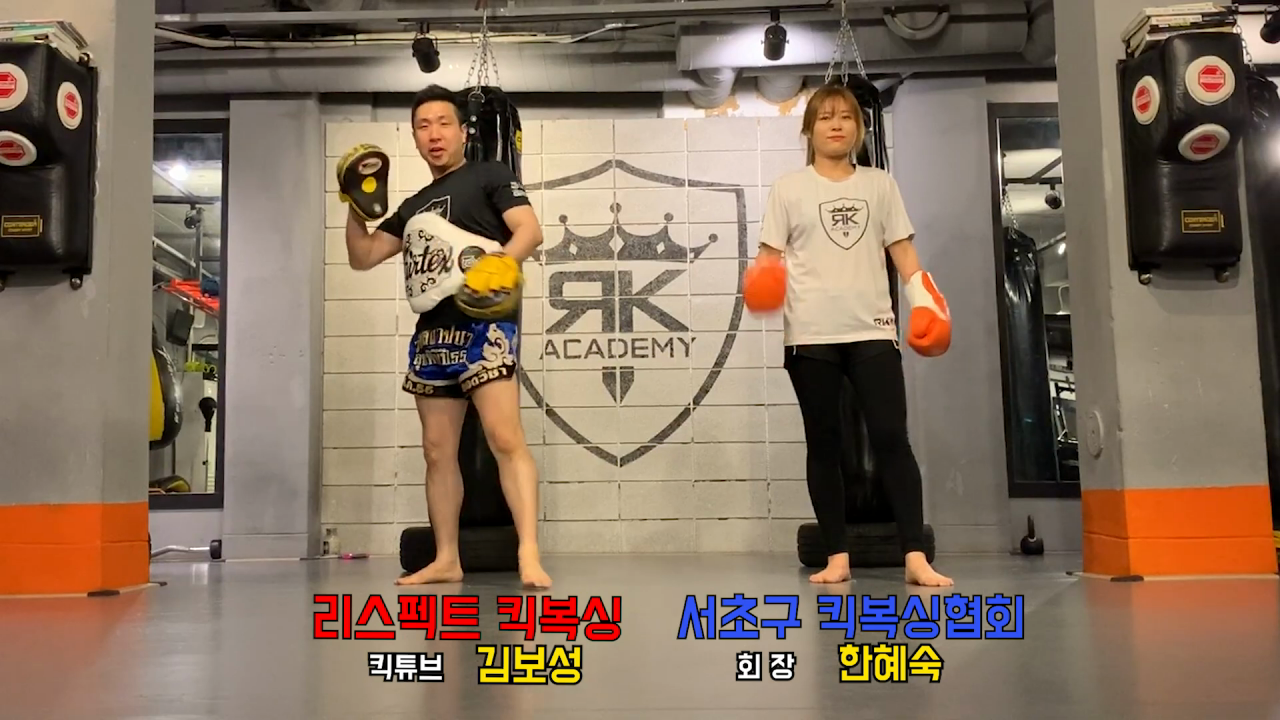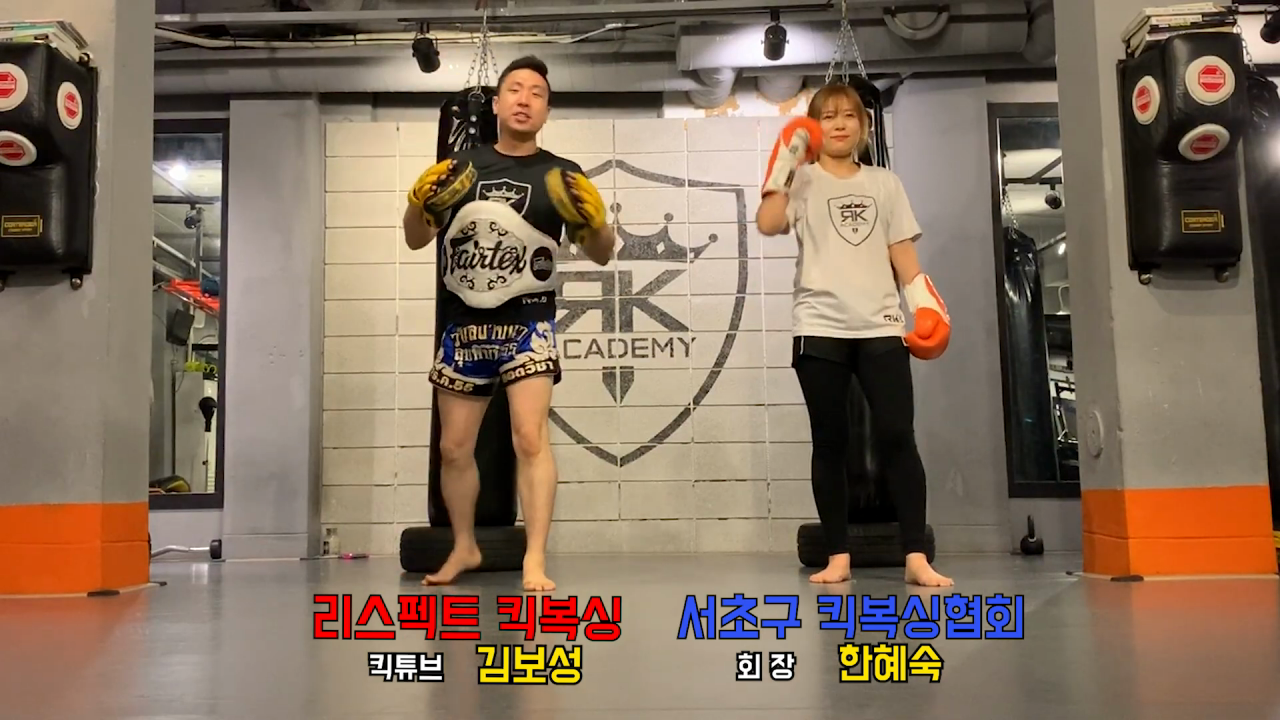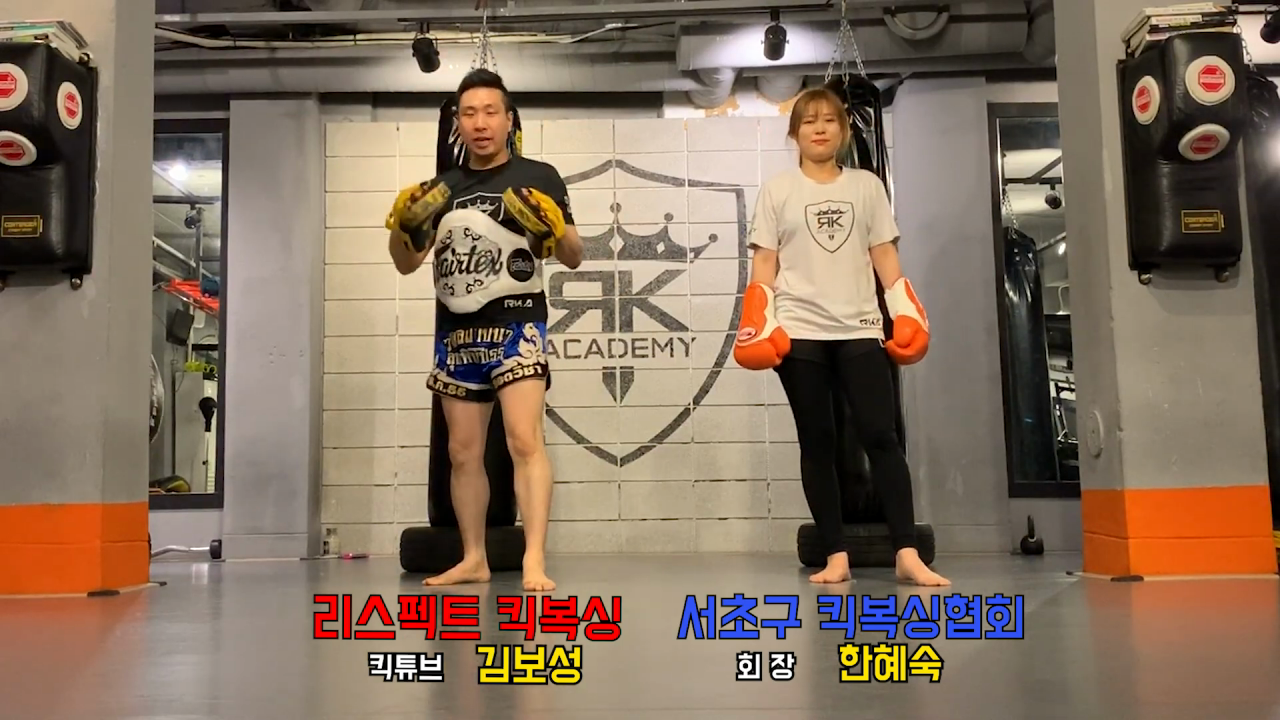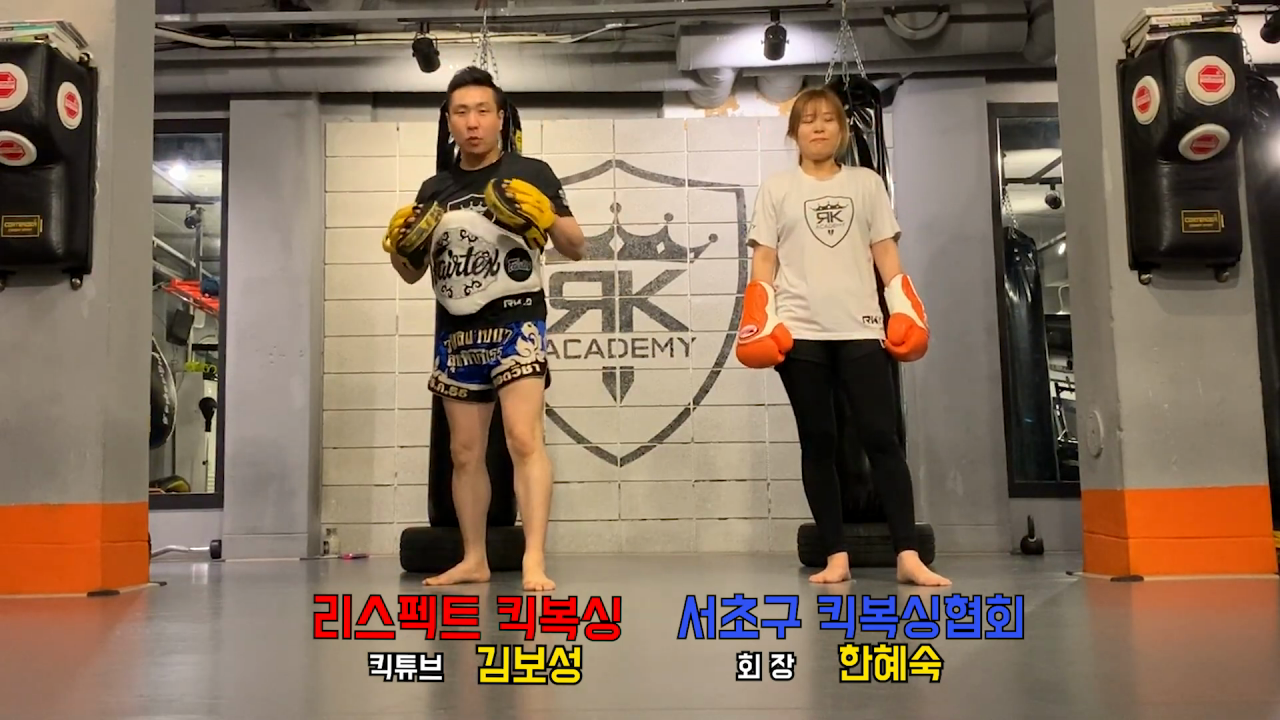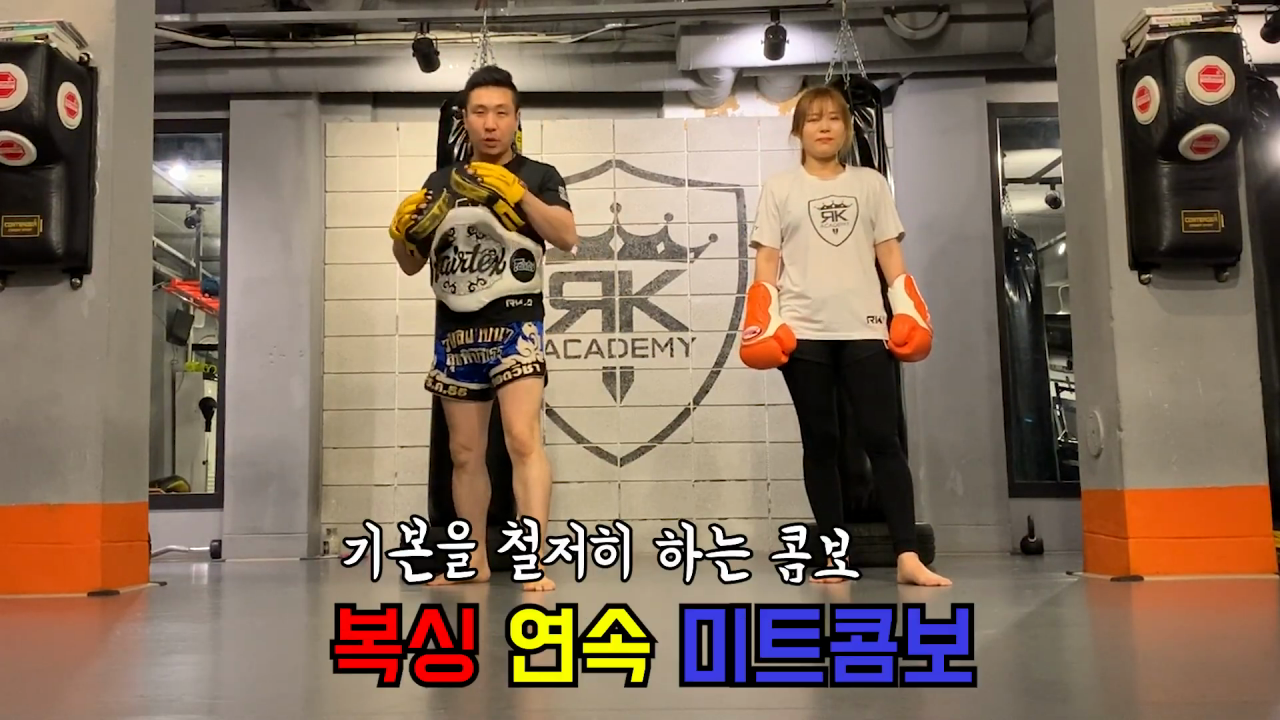
dt=1s
person 1, frame 1
left shoulder: (491, 175)
right shoulder: (414, 206)
left elbow: (529, 230)
right elbow: (362, 258)
left wrist: (502, 264)
right wrist: (356, 206)
left hip: (483, 325)
right hip: (431, 332)
left knee: (505, 437)
right knee: (437, 450)
left ankle: (529, 555)
right ankle: (446, 559)
person 1, frame 2
left shoulder: (560, 174)
right shoulder: (464, 166)
left elbow: (600, 252)
right elbow: (415, 239)
left wrist: (591, 217)
right wrist: (420, 202)
left hip: (527, 324)
right hip: (463, 324)
left knee: (531, 439)
right knee: (454, 447)
left ankle: (534, 562)
right ankle: (464, 546)
person 1, frame 3
left shoulder: (538, 176)
right shoulder: (444, 188)
left elbow: (574, 257)
right elbow: (406, 262)
left wrist: (555, 227)
right wrist: (402, 224)
left hip: (516, 326)
right hip: (457, 333)
left knee: (525, 439)
right knee: (463, 452)
left ankle: (534, 562)
right ankle: (473, 559)
person 1, frame 4
left shoulder: (530, 173)
right shoulder: (434, 189)
left elbow: (576, 247)
right elbow: (412, 273)
left wrist: (543, 217)
right wrist: (399, 247)
left hip: (515, 323)
right hip: (456, 333)
left knee: (524, 437)
right knee: (464, 452)
left ankle: (534, 561)
right ankle: (474, 559)
person 1, frame 5
left shoulder: (539, 175)
right shoulder: (441, 182)
left elbow: (567, 238)
right elbow: (411, 266)
left wrist: (515, 195)
right wrist: (404, 231)
left hip: (515, 323)
right hip: (455, 331)
left knee: (523, 438)
right knee: (465, 452)
left ankle: (532, 562)
right ankle: (476, 559)
person 2, frame 1
left shoulder: (880, 184)
right shoulder: (789, 188)
left elbow: (903, 251)
right elbow: (771, 255)
left wrist: (927, 303)
left hip: (873, 331)
right hip: (810, 336)
left knee: (891, 438)
right knee: (824, 445)
left ankle: (915, 555)
right ankle: (837, 556)
person 2, frame 2
left shoulder: (885, 183)
right shoulder: (802, 181)
left elbow: (903, 253)
right elbow: (768, 223)
left wrist: (926, 306)
right wrist: (785, 159)
left hip: (881, 327)
right hip: (819, 329)
left knee: (897, 436)
right knee: (830, 443)
left ankle: (916, 556)
right ankle: (838, 556)
person 2, frame 3
left shoulder: (867, 185)
right shoulder: (777, 190)
left elbow: (884, 255)
right elbow: (765, 262)
left wrist: (905, 313)
right wrist: (760, 321)
left hip: (859, 329)
right hip: (799, 333)
left knee: (881, 435)
right knee: (817, 442)
left ankle: (907, 554)
right ankle: (836, 556)
person 2, frame 4
left shoulder: (867, 183)
right shoulder: (776, 188)
left elbow: (886, 251)
right elbow: (764, 259)
left wrist: (903, 310)
right wrist: (763, 318)
left hip: (860, 329)
right hip: (800, 332)
left knee: (881, 437)
right knee: (818, 443)
left ankle: (908, 555)
right ankle: (836, 556)
person 2, frame 5
left shoulder: (870, 183)
right shoulder: (780, 188)
left elbow: (889, 252)
right elbow: (767, 259)
left wrist: (907, 311)
right wrist: (766, 319)
left hip: (864, 329)
right hip: (803, 333)
left knee: (882, 438)
right knee: (820, 443)
left ankle: (907, 556)
